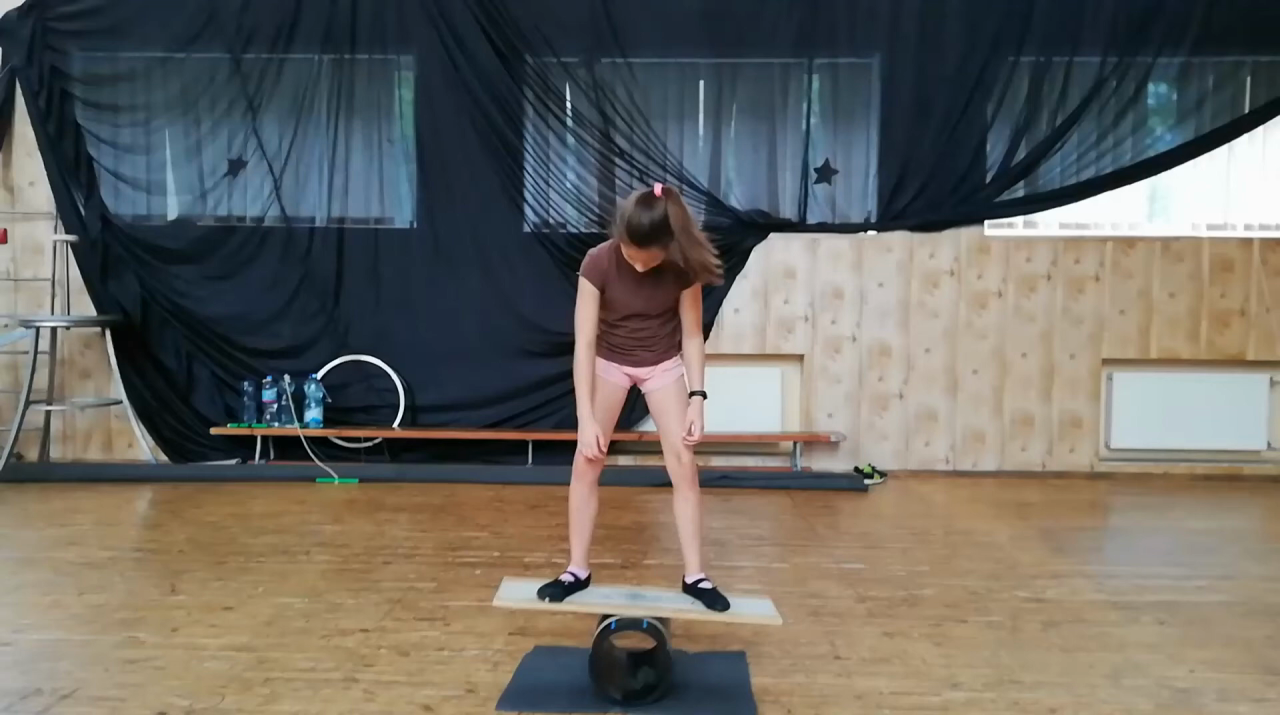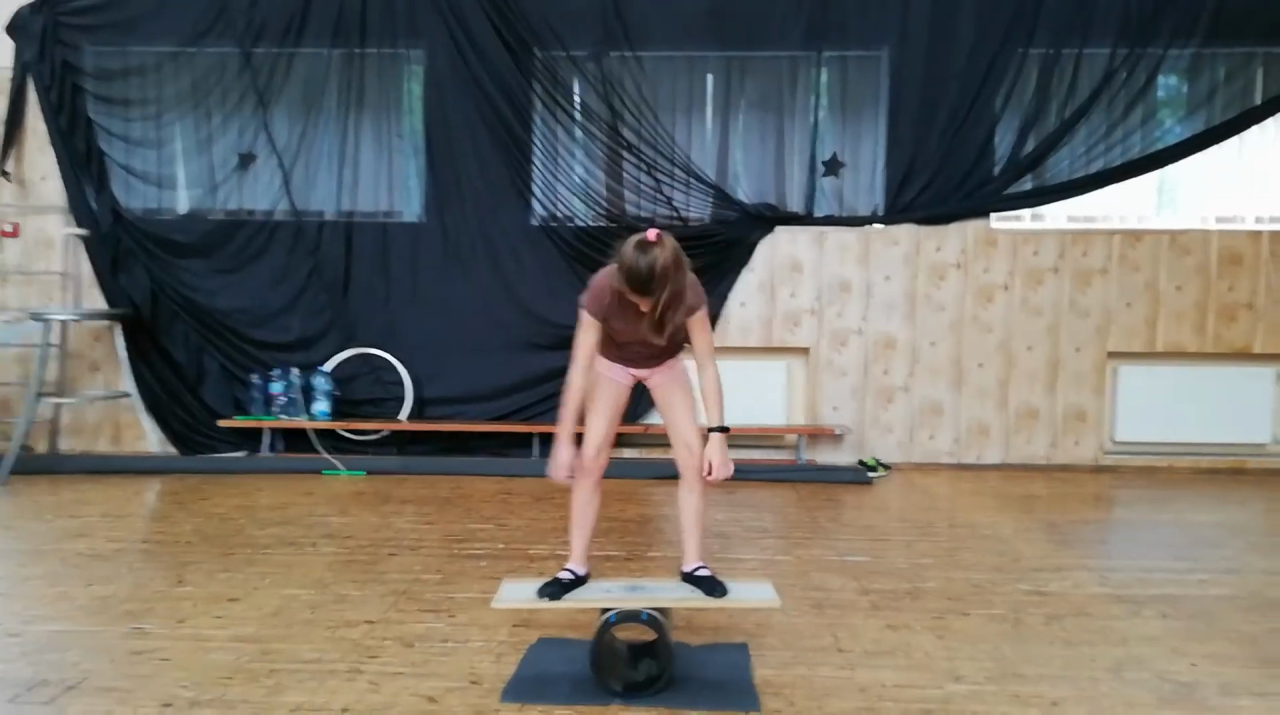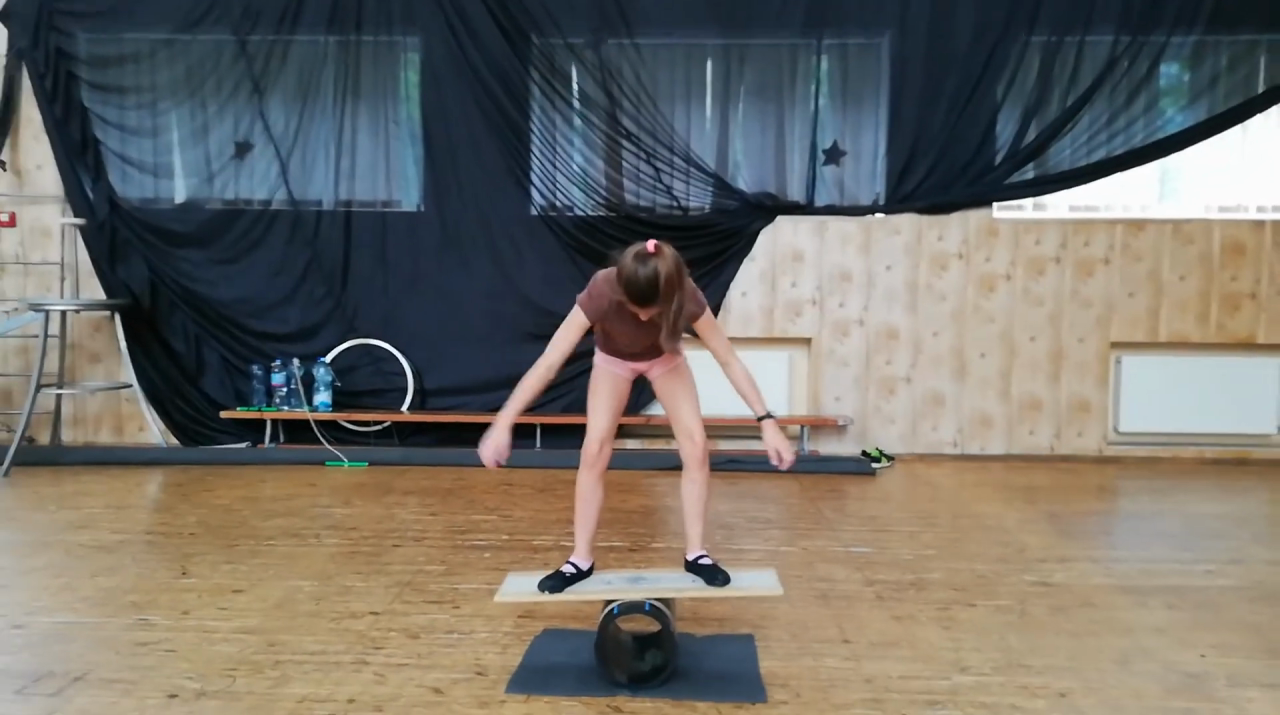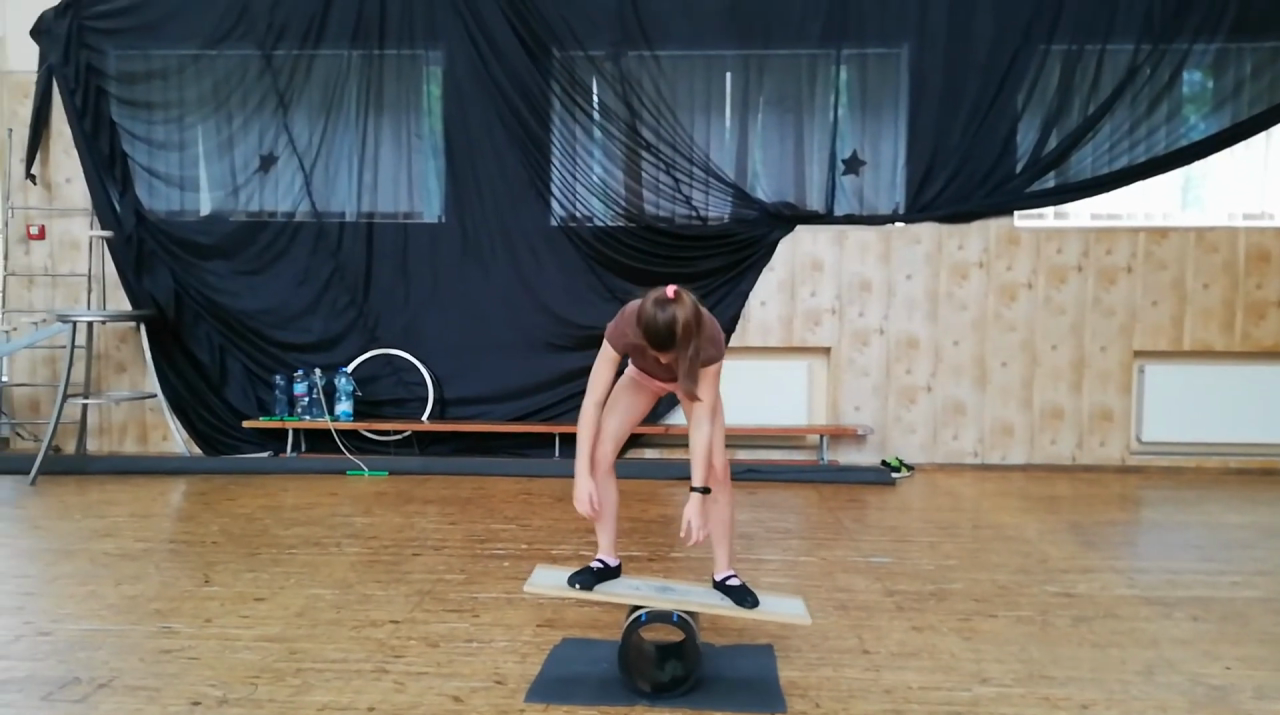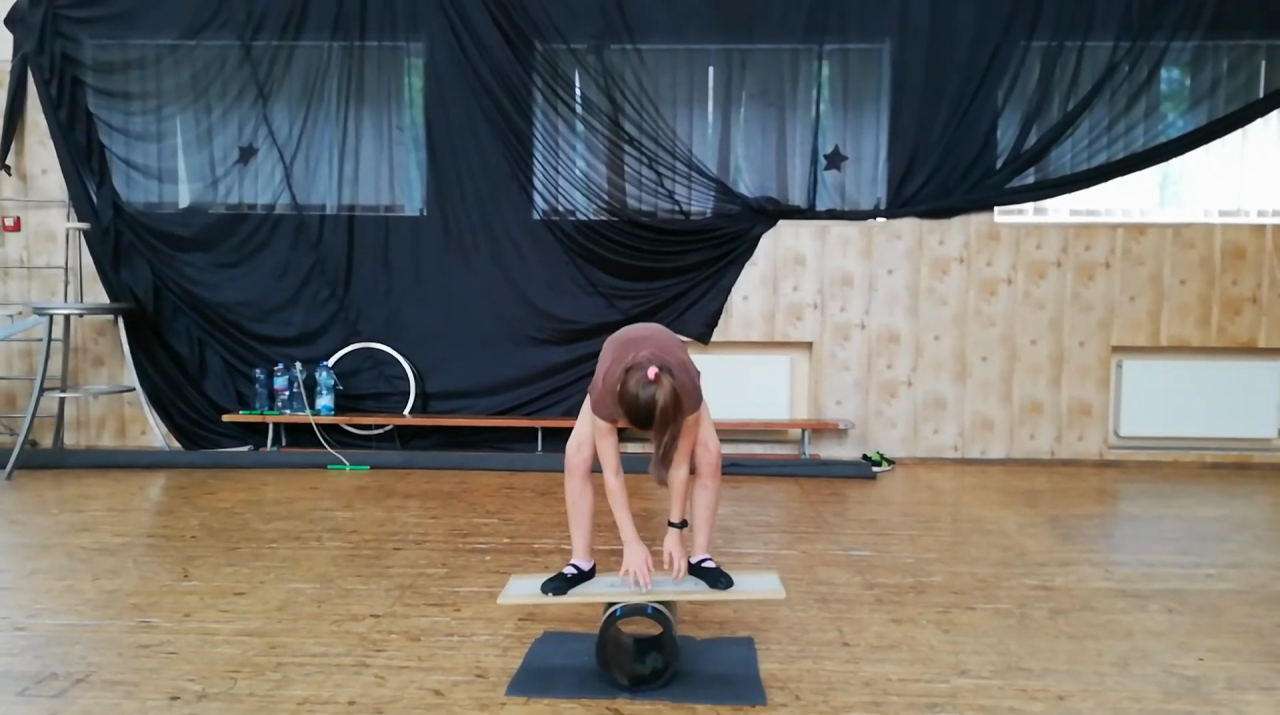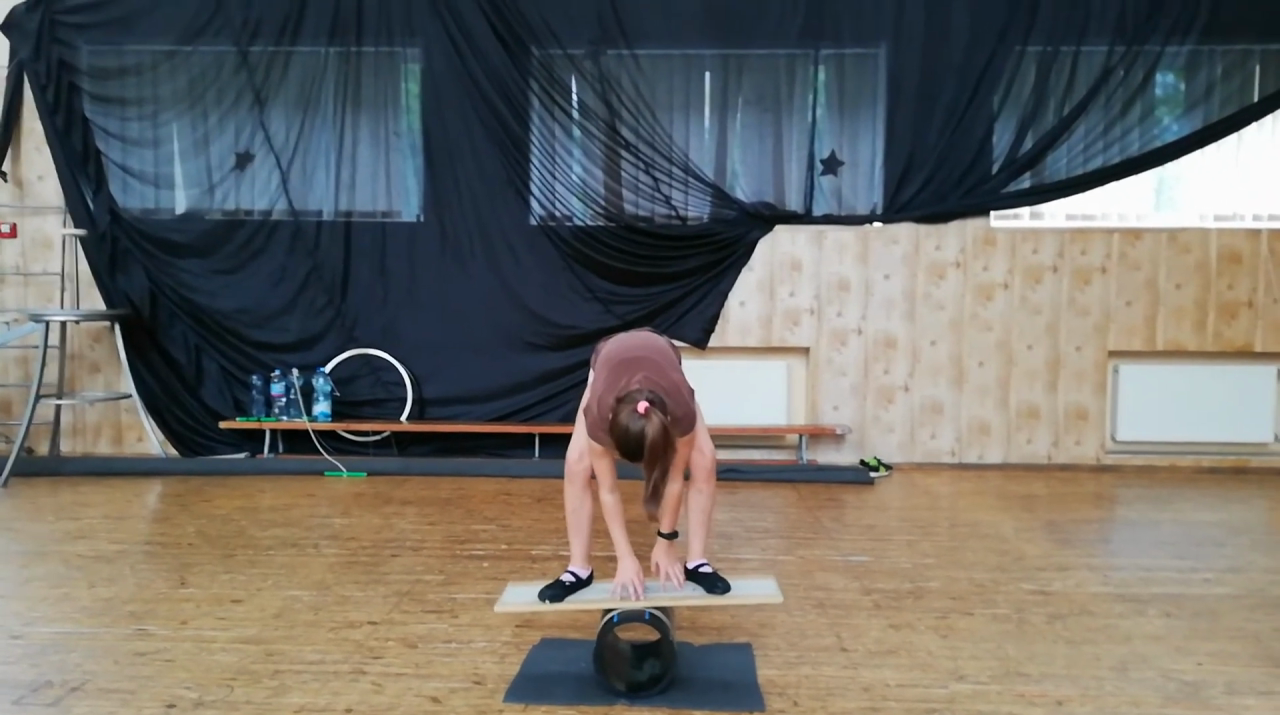
dt=0.7s
person 1, frame 1
left shoulder: (683, 266)
right shoulder: (598, 263)
left elbow: (692, 336)
right elbow: (584, 343)
left wrist: (697, 397)
right wrist: (586, 418)
left hip: (664, 366)
right hip: (609, 364)
left knee: (683, 463)
right knee: (586, 461)
left ankle: (694, 576)
right ankle: (577, 570)
person 1, frame 2
left shoulder: (688, 292)
right shoulder: (602, 289)
left elbow: (707, 364)
right elbow: (580, 368)
left wrist: (716, 434)
right wrist: (563, 441)
left hip: (666, 364)
right hip: (613, 365)
left knee: (693, 456)
right knee: (590, 458)
left ankle: (694, 565)
right ankle: (576, 567)
person 1, frame 3
left shoulder: (685, 295)
right shoulder: (602, 291)
left elbow: (728, 358)
right elbow: (551, 359)
left wrist: (768, 422)
right wrist: (503, 423)
left hip: (664, 358)
right hip: (612, 359)
left knee: (695, 446)
right knee: (594, 449)
left ankle: (695, 555)
right ankle: (579, 560)
person 1, frame 4
left shoulder: (709, 337)
right shoulder: (625, 326)
left elbow: (703, 422)
right elbow: (594, 400)
left wrist: (697, 496)
right wrist: (582, 473)
left hip: (692, 379)
right hip: (642, 376)
left knee: (716, 466)
right knee: (601, 447)
left ankle: (724, 574)
right ankle: (607, 559)
person 1, frame 5
left shoulder: (686, 388)
right shoulder: (606, 391)
left elbow: (680, 465)
right elbow: (613, 474)
left wrist: (675, 530)
right wrist: (632, 542)
left hip: (672, 372)
right hip: (619, 371)
left knee: (708, 454)
right knee: (577, 454)
left ankle: (700, 557)
right ankle: (581, 562)
person 1, frame 6
left shoulder: (681, 409)
right shoulder: (599, 412)
left elbow: (674, 479)
right elbow: (607, 490)
left wrist: (665, 542)
right wrist: (625, 558)
left knee: (703, 460)
right knee: (577, 463)
left ankle: (696, 563)
right ankle: (579, 569)
